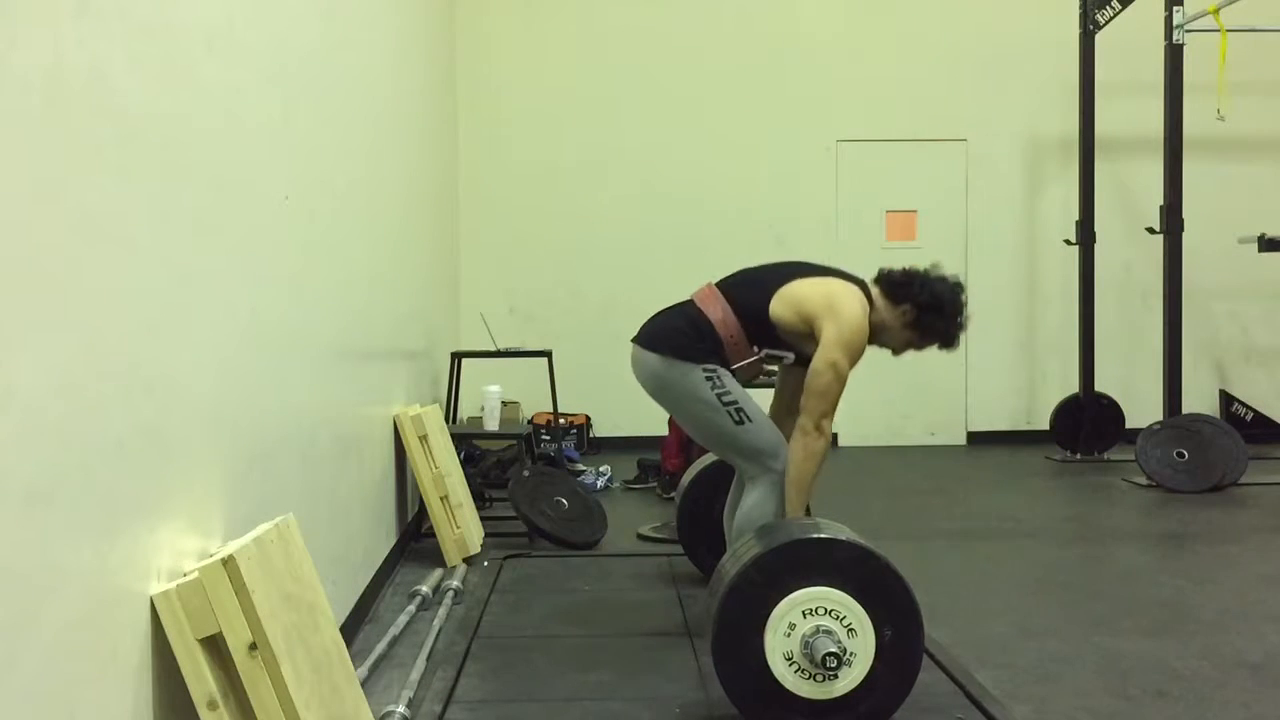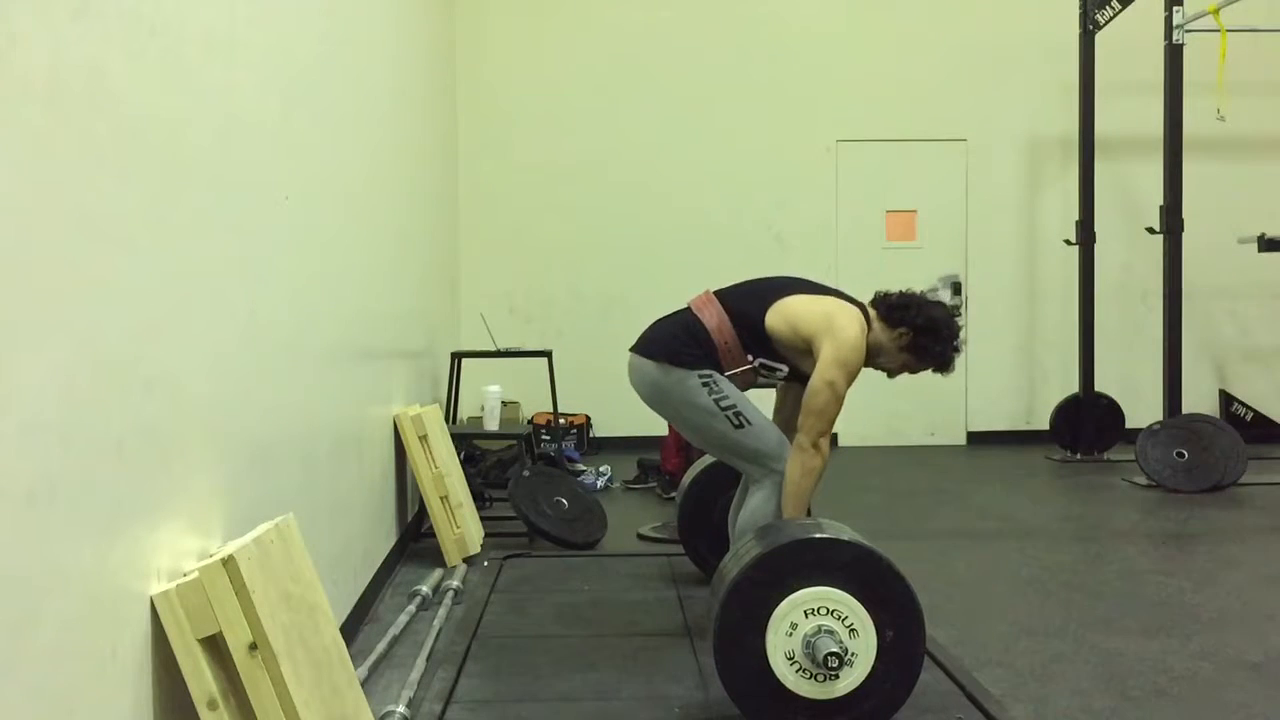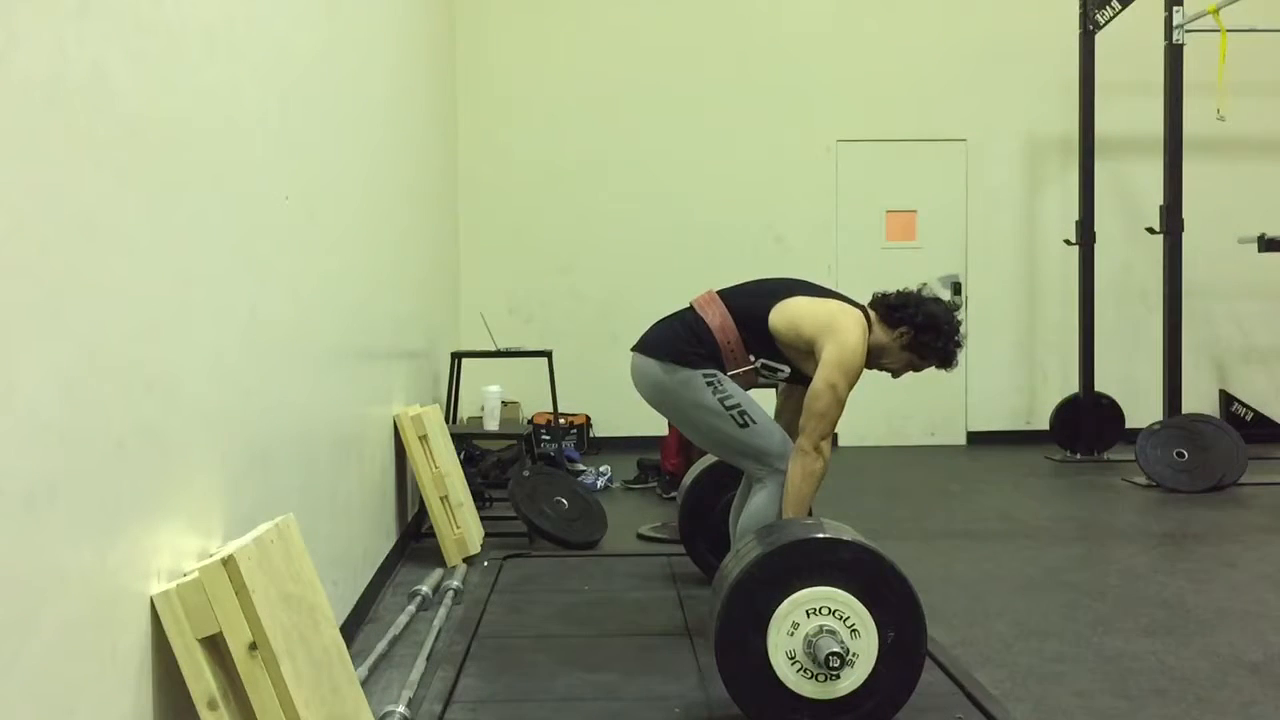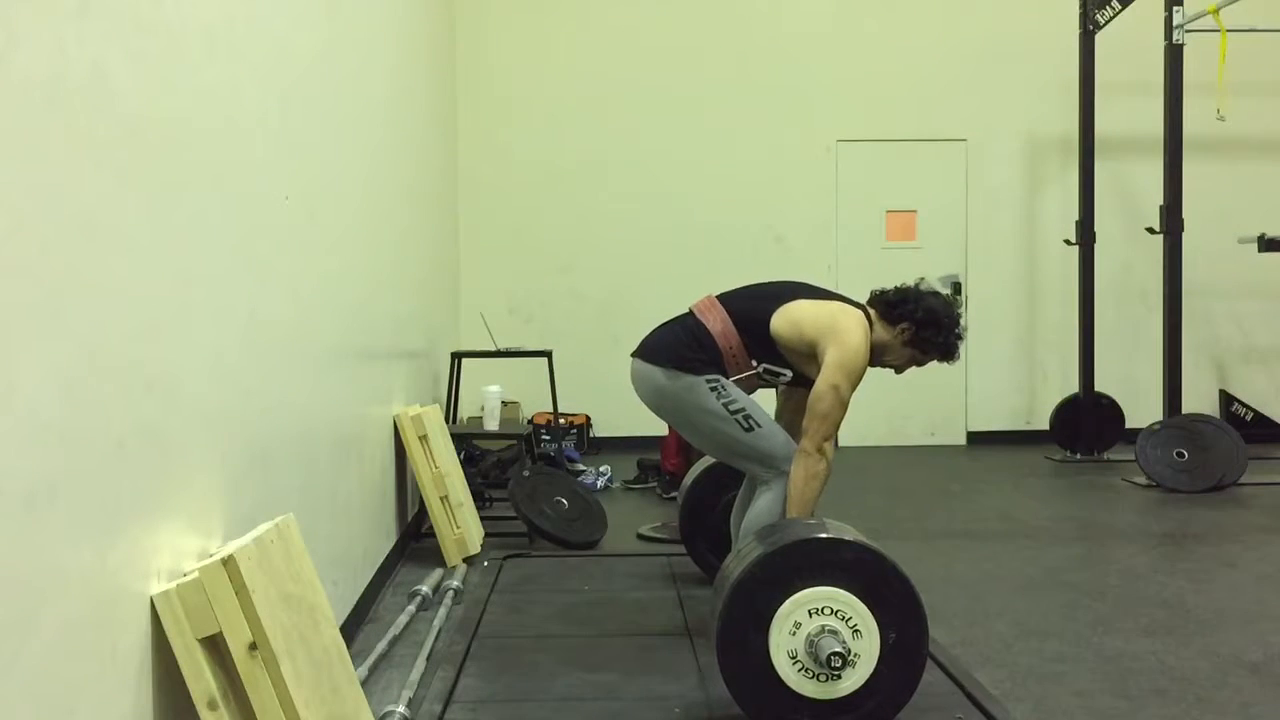
dt=0.3s
person 1, frame 1
left shoulder: (839, 301)
right shoulder: (850, 319)
left elbow: (790, 410)
right elbow: (814, 427)
right wrist: (793, 523)
left hip: (664, 349)
right hip: (678, 357)
left knee: (762, 462)
right knee: (770, 467)
person 1, frame 2
left shoulder: (834, 320)
right shoulder: (847, 339)
left elbow: (791, 430)
right elbow: (811, 444)
left hip: (666, 356)
right hip: (675, 363)
left knee: (766, 465)
right knee: (774, 467)
person 1, frame 3
left shoulder: (834, 323)
right shoulder: (849, 341)
left elbow: (790, 435)
right elbow: (811, 447)
left hip: (664, 356)
right hip: (676, 363)
left knee: (768, 463)
right knee: (775, 467)
person 1, frame 4
left shoulder: (836, 324)
right shoulder: (850, 342)
left elbow: (791, 432)
right elbow: (815, 449)
left hip: (665, 360)
right hip: (678, 368)
left knee: (771, 465)
right knee: (781, 469)
